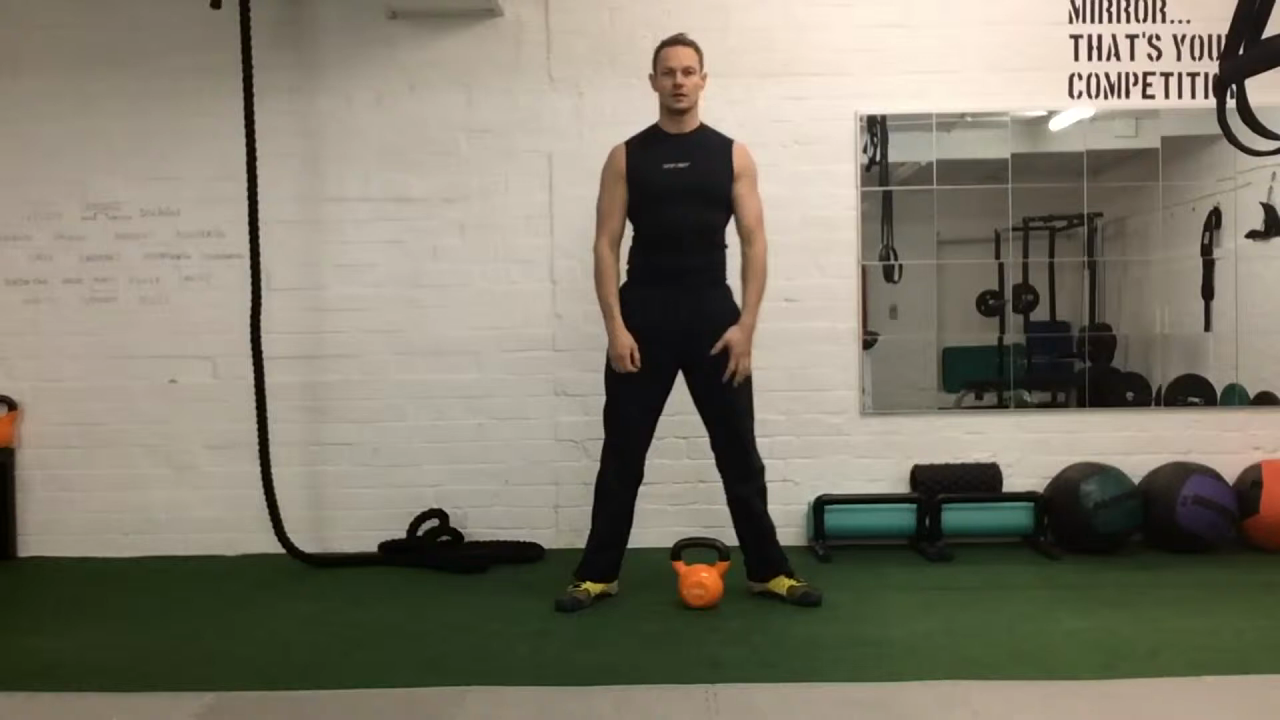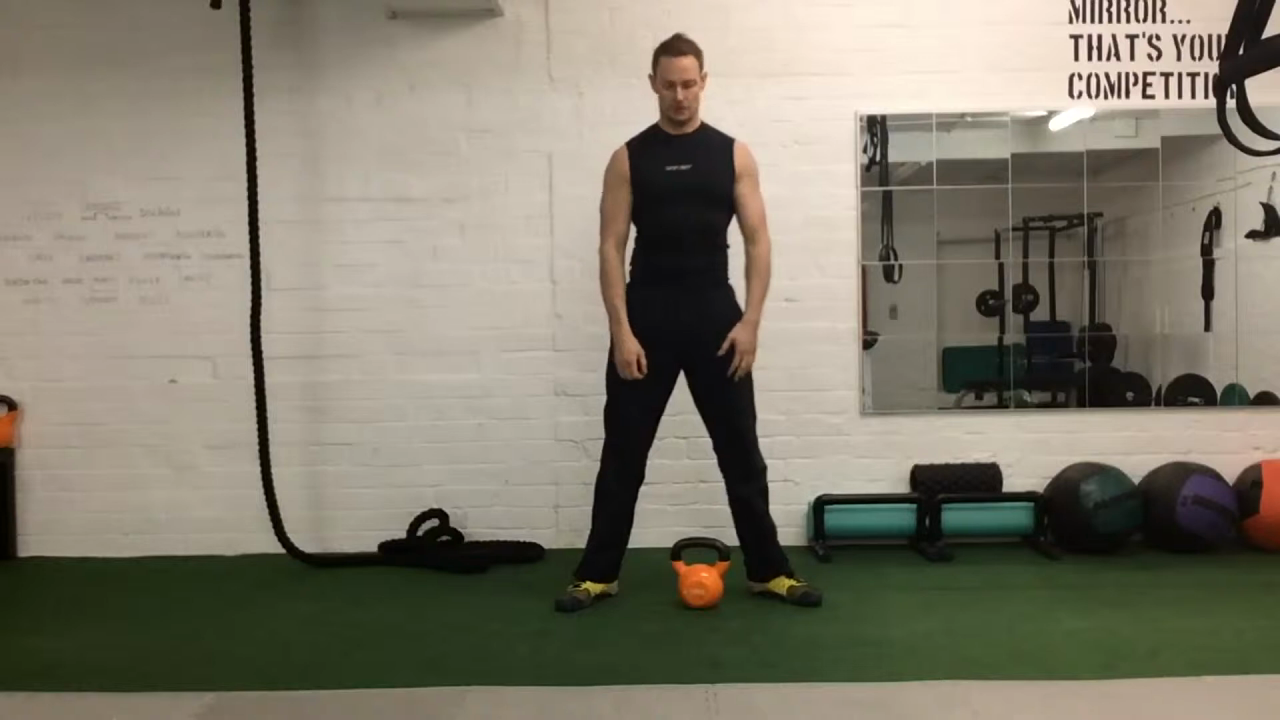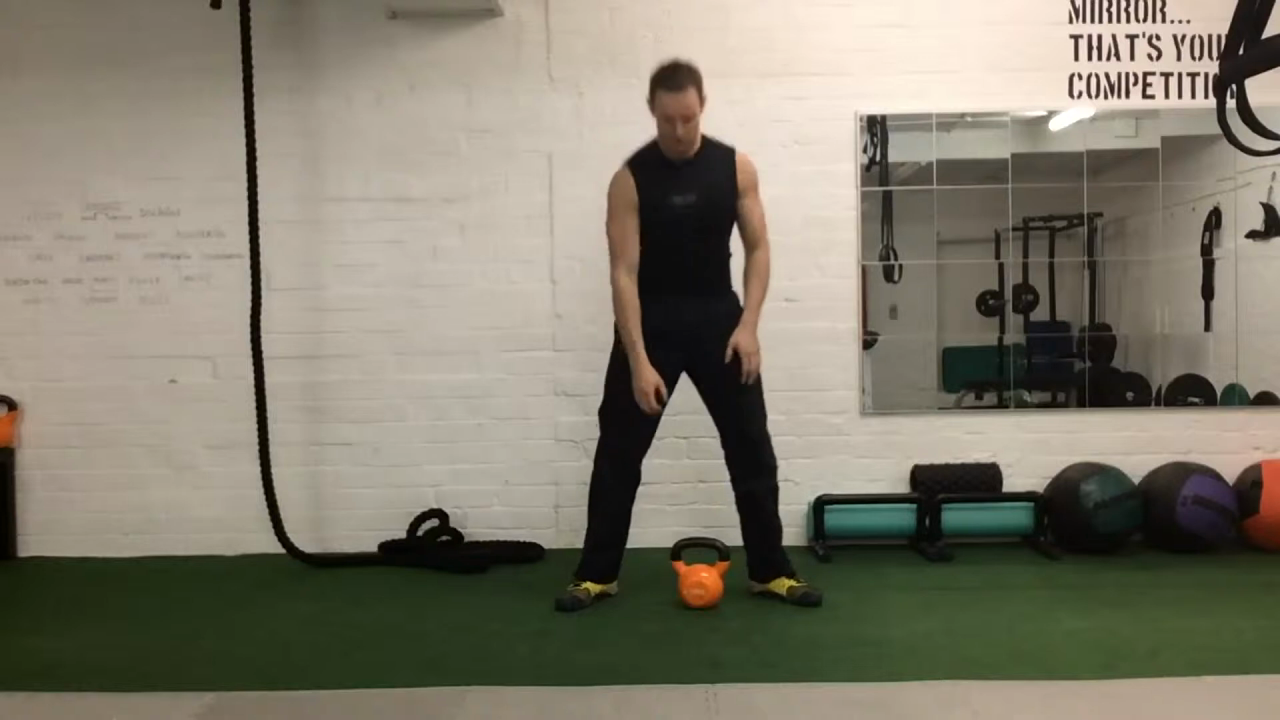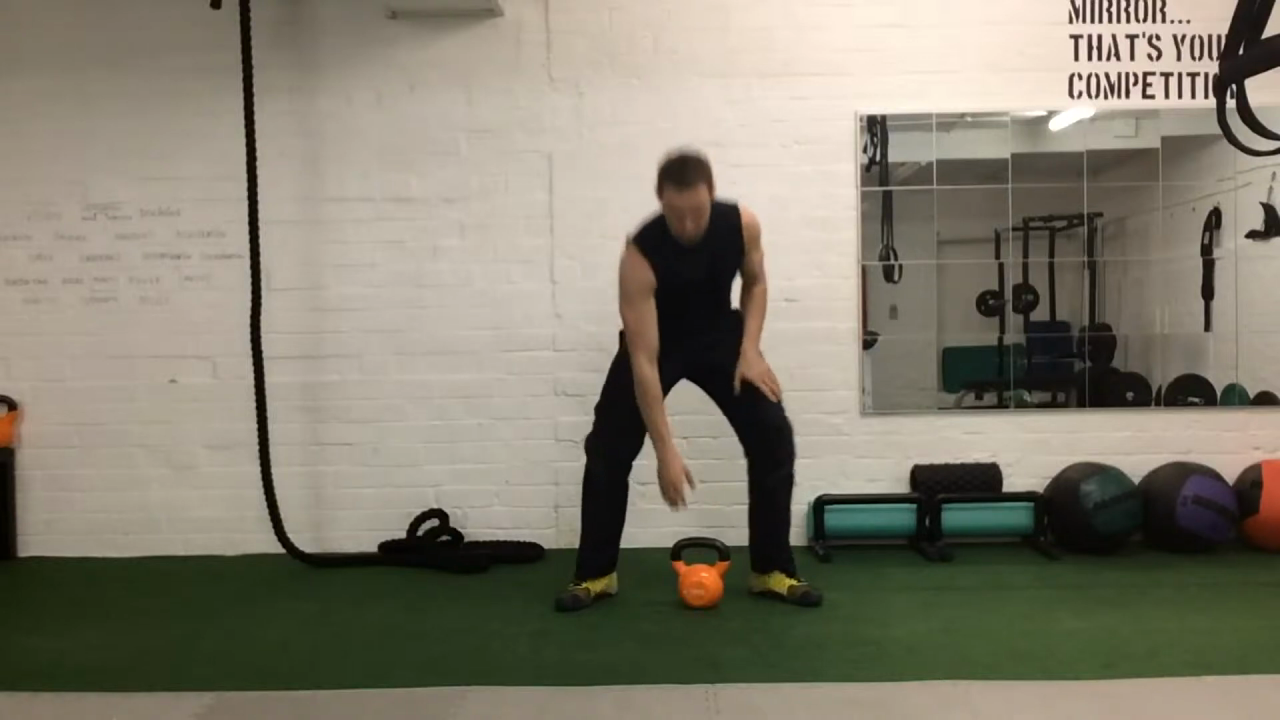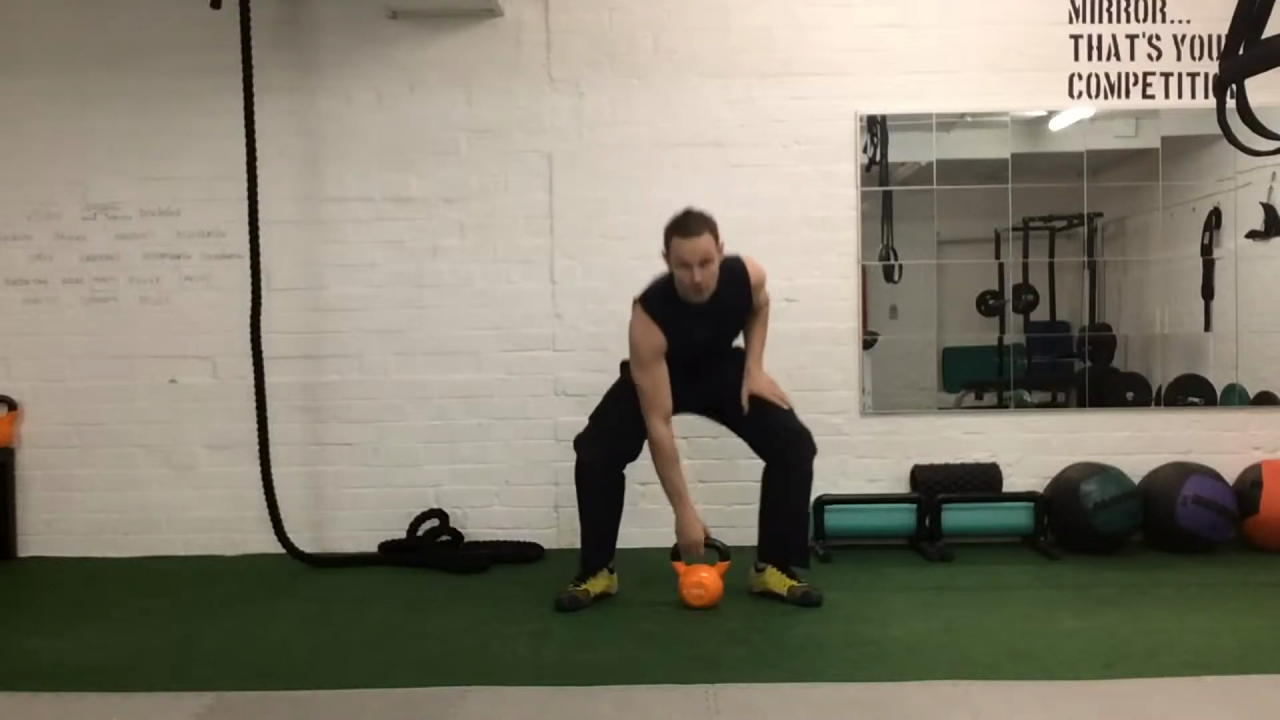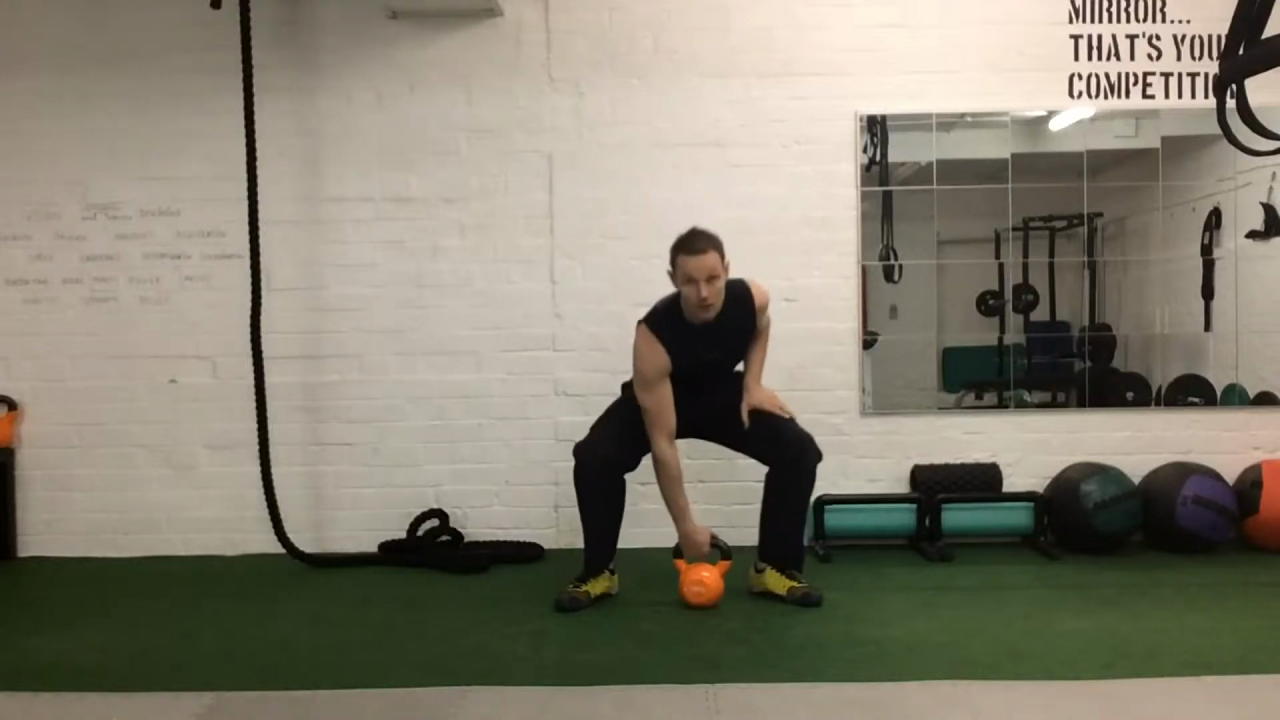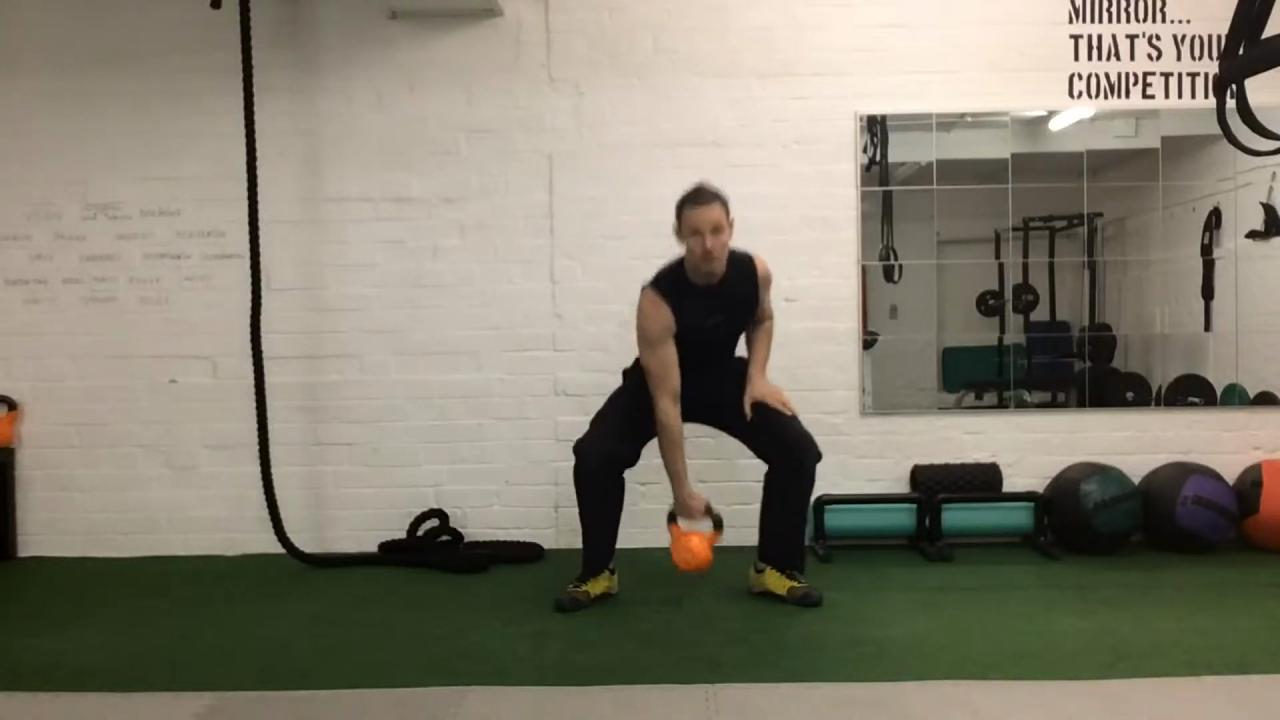
dt=0.2s
person 1, frame 1
left shoulder: (733, 155)
right shoulder: (626, 157)
left elbow: (754, 243)
right elbow: (606, 246)
left wrist: (746, 324)
right wrist: (615, 325)
left hip: (714, 319)
right hip: (644, 320)
left knee: (739, 453)
right knee: (623, 454)
left ankle: (767, 570)
right ankle: (597, 574)
person 1, frame 2
left shoulder: (734, 154)
right shoulder: (628, 158)
left elbow: (757, 241)
right elbow: (612, 247)
left wrist: (749, 321)
right wrist: (621, 330)
left hip: (715, 318)
right hip: (646, 320)
left knee: (741, 451)
right knee: (624, 453)
left ankle: (768, 571)
right ankle: (597, 574)
person 1, frame 3
left shoulder: (736, 167)
right shoulder: (630, 178)
left elbow: (758, 249)
right elbow: (623, 273)
left wrist: (747, 325)
right wrist: (638, 364)
left hip: (718, 323)
right hip: (651, 322)
left knee: (752, 446)
right knee: (619, 448)
left ankle: (769, 571)
right ankle: (597, 575)
person 1, frame 4
left shoulder: (742, 225)
right shoulder: (640, 256)
left elbow: (754, 281)
right elbow: (643, 362)
left wrist: (749, 349)
right wrist: (666, 453)
left hip: (720, 337)
right hip: (656, 342)
left knee: (774, 439)
right knee: (607, 447)
left ankle: (771, 567)
right ankle: (597, 571)
person 1, frame 5
left shoulder: (748, 276)
right shoulder: (649, 317)
right elbow: (658, 426)
left wrist: (753, 367)
right wrist: (684, 512)
left hip: (722, 372)
right hip: (660, 381)
left knee: (794, 445)
right knee: (596, 454)
left ankle: (775, 566)
right ankle: (597, 572)
person 1, frame 6
left shoulder: (752, 298)
right shoulder: (654, 337)
right elbow: (663, 445)
left wrist: (752, 383)
right wrist: (686, 527)
left hip: (723, 395)
right hip: (659, 403)
left knee: (799, 452)
right knee: (593, 460)
left ankle: (775, 568)
right ankle: (598, 573)
person 1, frame 7
left shoulder: (755, 272)
right shoulder: (659, 299)
right elbow: (666, 403)
left wrist: (757, 376)
right wrist: (683, 491)
left hip: (725, 380)
right hip: (661, 389)
left knee: (798, 451)
right knee: (595, 456)
left ankle: (775, 567)
right ankle: (597, 573)
